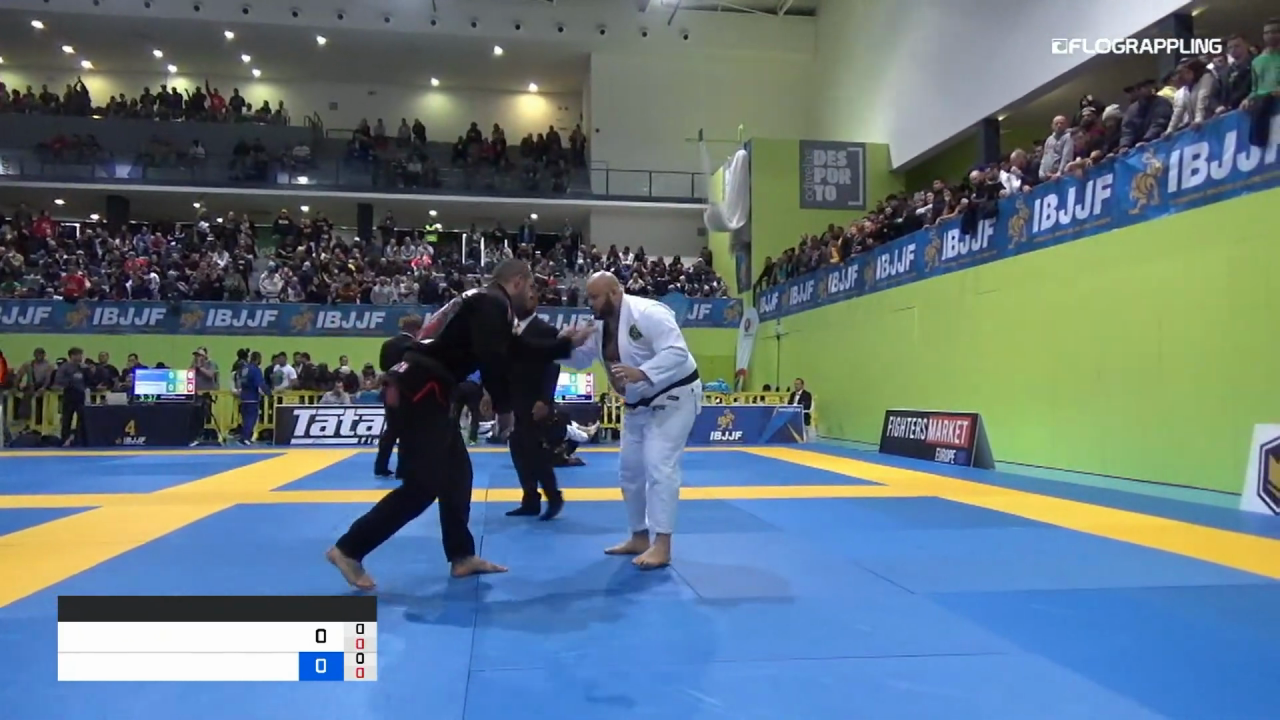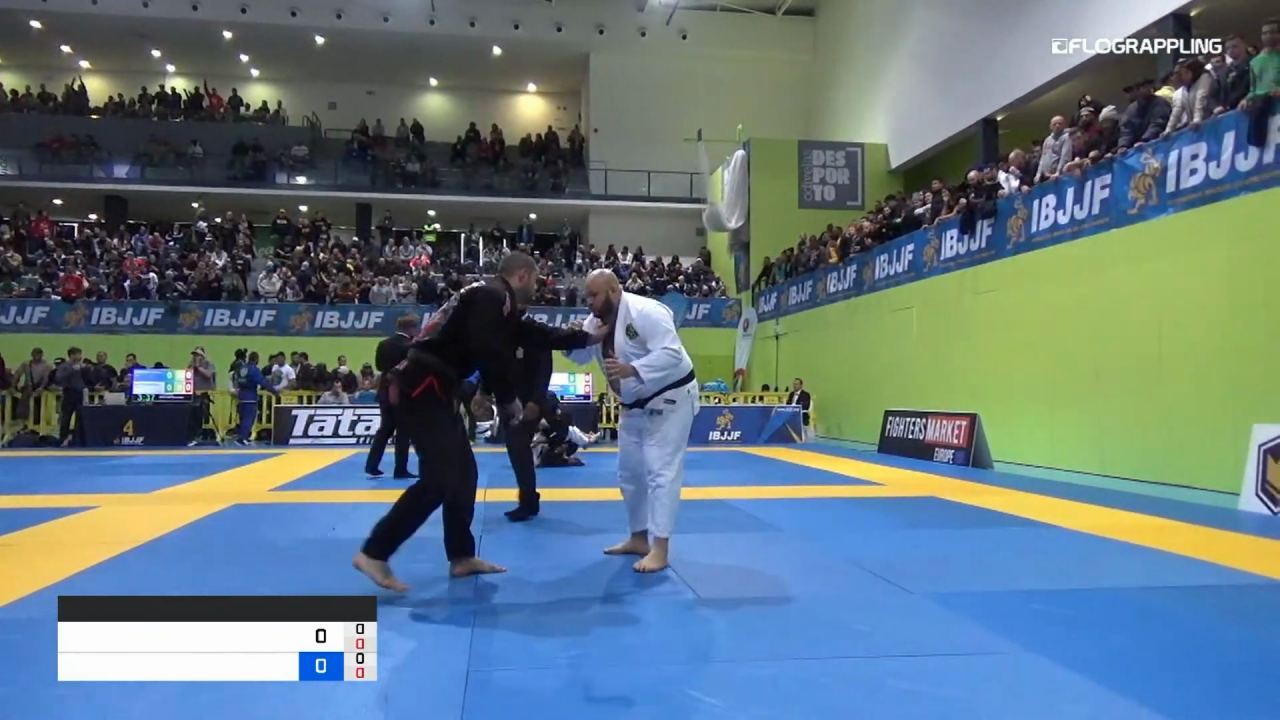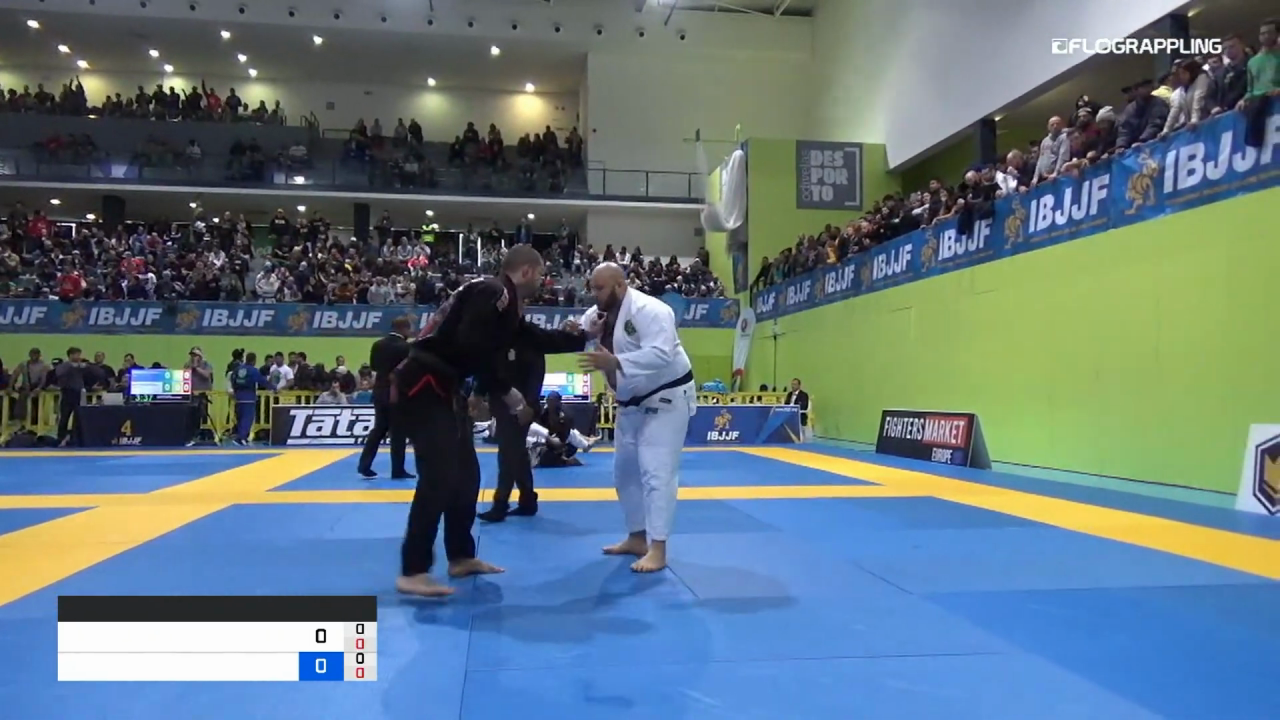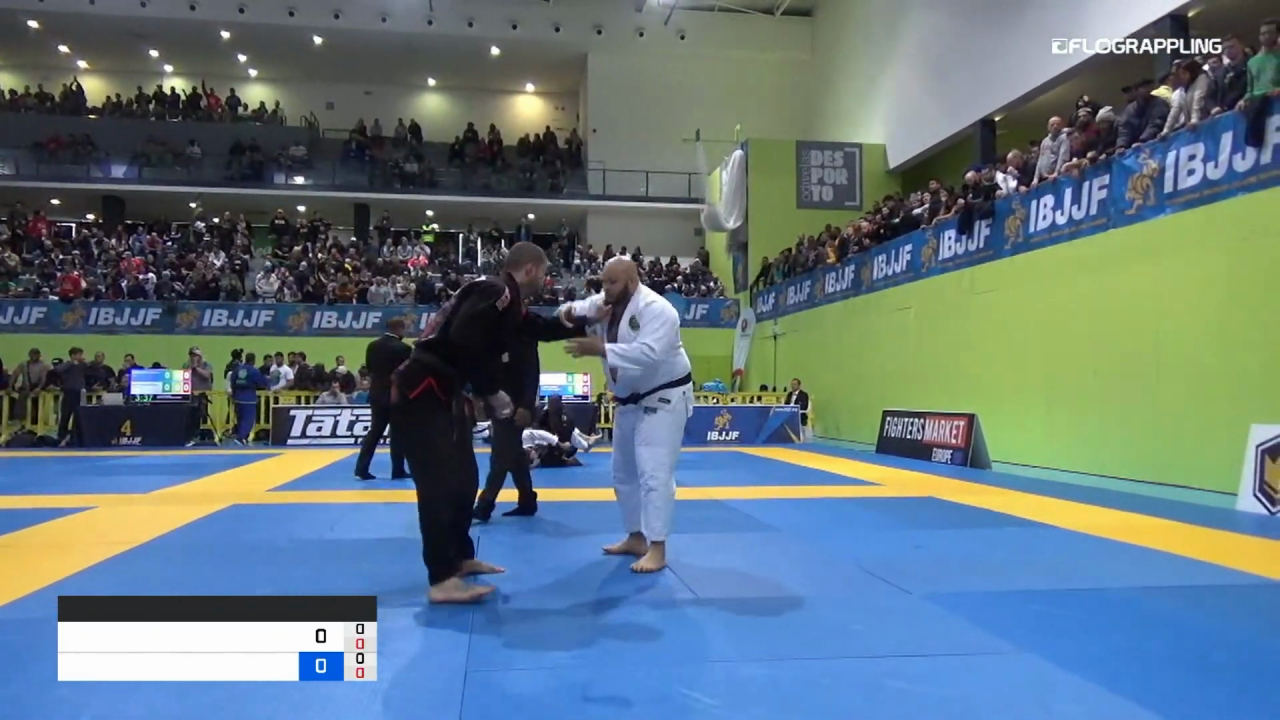
dt=0.1s
person 1, frame 1
left shoulder: (482, 304)
right shoulder: (495, 305)
left elbow: (512, 351)
right elbow: (490, 357)
left wrist: (567, 344)
right wrist: (504, 408)
left hip: (420, 387)
right hip: (420, 390)
left knee: (456, 474)
right knee: (424, 482)
left ankle: (461, 556)
right ankle: (349, 550)
person 1, frame 2
left shoulder: (493, 299)
right shoulder: (495, 297)
right elbow: (487, 351)
left wrist: (586, 337)
right wrist: (509, 398)
left hip: (432, 387)
right hip: (422, 388)
left knee: (463, 473)
right knee: (441, 477)
left ankle: (462, 556)
right ankle: (374, 553)
person 1, frame 3
left shoulder: (502, 301)
right shoulder: (494, 292)
right elbow: (472, 344)
right wrist: (504, 390)
left hip: (437, 387)
right hip: (423, 386)
left knee: (465, 473)
right knee: (441, 477)
left ankle: (461, 557)
right ankle: (414, 571)
person 1, frame 4
left shoulder: (507, 299)
right shoulder: (496, 292)
right elbow: (463, 340)
right wrist: (491, 391)
left hip: (441, 391)
right hip: (424, 390)
left knee: (463, 477)
right knee: (440, 482)
left ankle: (460, 557)
right ankle: (443, 580)
person 2, frame 1
left shoulder: (649, 314)
right shoulder: (600, 324)
left elbow: (676, 352)
right elbow: (581, 357)
left wrist: (642, 373)
left hip: (673, 397)
right hip: (639, 405)
left knee: (660, 466)
right knee: (630, 471)
left ankle: (661, 544)
right ankle: (639, 537)
person 2, frame 2
left shoulder: (647, 312)
right shoulder: (598, 318)
left elbow: (669, 354)
right elbow: (579, 357)
left wrist: (630, 369)
left hip: (670, 398)
right hip: (637, 404)
left knee: (660, 470)
right knee: (630, 472)
left ankle: (659, 548)
right ankle: (639, 537)
person 2, frame 3
left shoulder: (648, 310)
right shoulder: (600, 313)
left elbow: (659, 354)
left wrist: (613, 361)
right wrist: (583, 333)
left hip: (667, 398)
right hip: (632, 403)
left knee: (656, 471)
right knee: (625, 472)
left ankle: (657, 548)
right ankle: (637, 537)
person 2, frame 4
left shoulder: (656, 309)
right shoulder: (607, 301)
left elbow: (649, 354)
right elbow: (577, 310)
left wrist: (600, 348)
right wrist: (568, 313)
left hip: (663, 400)
right hip: (629, 401)
left knee: (654, 472)
right knee: (624, 473)
left ankle: (656, 549)
right ankle: (637, 537)
person 3, frame 1
left shoulder: (545, 331)
left elbow: (551, 368)
left wrist: (544, 401)
left hip: (534, 404)
right hip: (512, 403)
left knee: (534, 450)
right knee: (519, 453)
left ankle: (554, 497)
right ankle: (531, 500)
person 3, frame 2
left shoulder: (538, 332)
left elbow: (544, 370)
left wrist: (536, 401)
left hip: (528, 403)
left knee: (520, 450)
right knee: (517, 451)
left ankle: (527, 503)
right ankle: (530, 502)
person 3, frame 3
left shoulder: (529, 333)
left elbow: (536, 373)
left wrist: (529, 403)
left knee: (510, 452)
right knee: (513, 452)
left ankle: (500, 506)
right ankle: (527, 502)
person 3, frame 4
left shoulder: (524, 332)
left elbow: (531, 373)
left wrist: (525, 406)
left hip: (516, 406)
left knee: (502, 454)
right knee: (513, 454)
left ankle: (485, 506)
right ankle: (527, 502)
